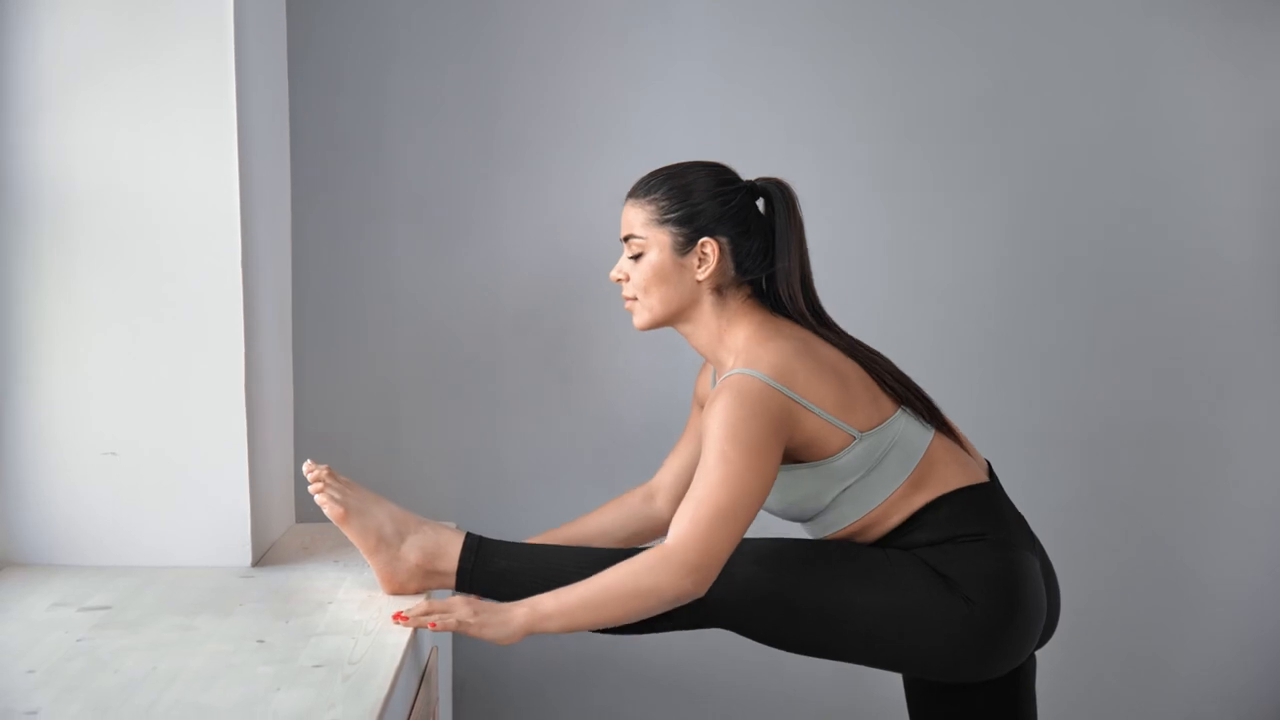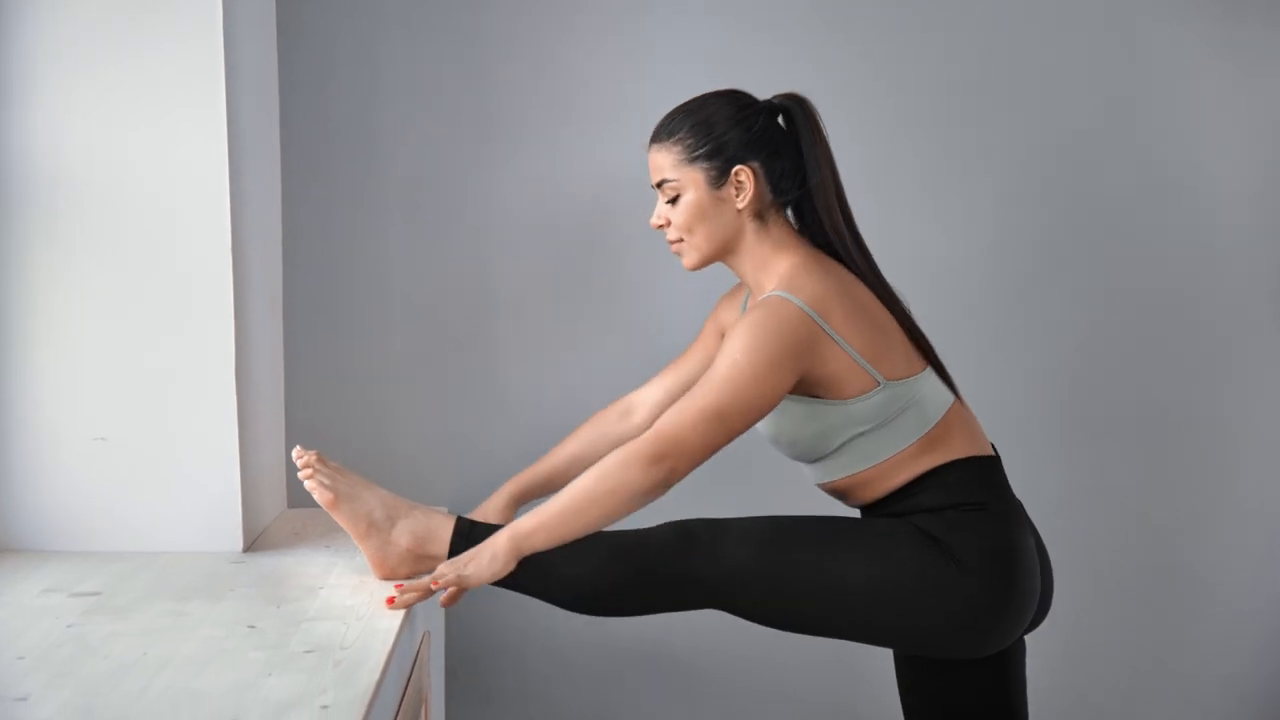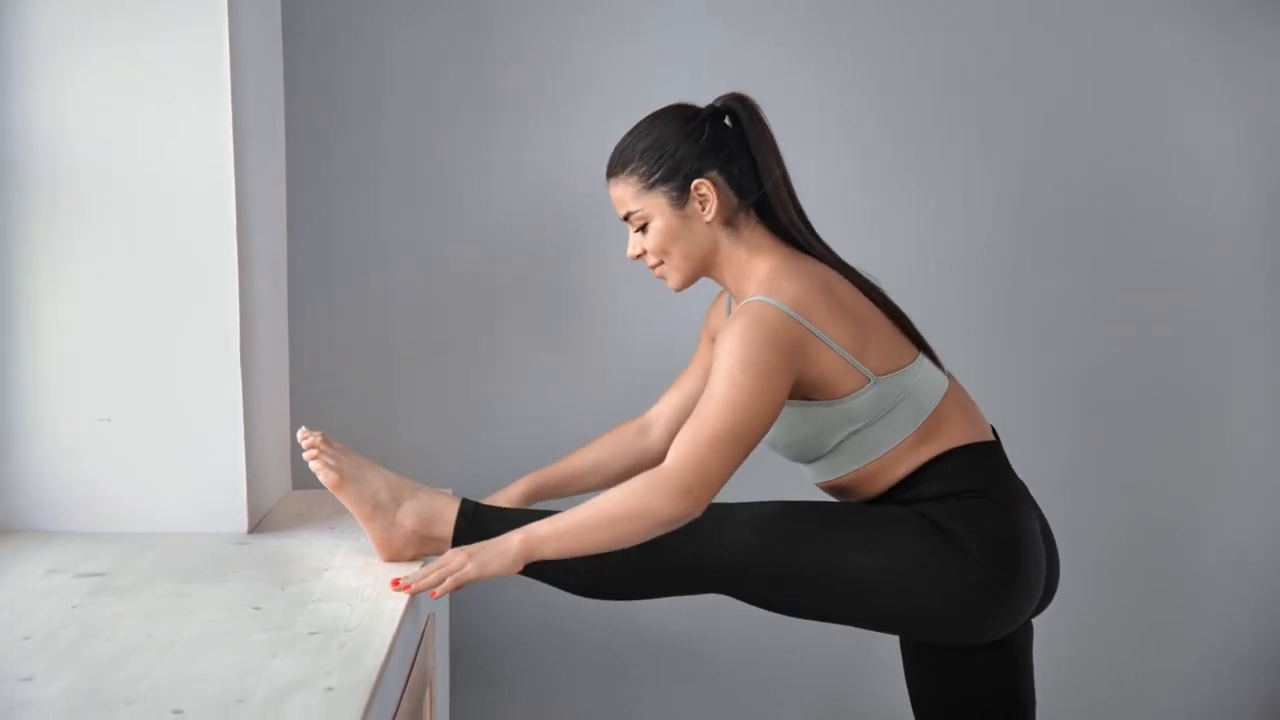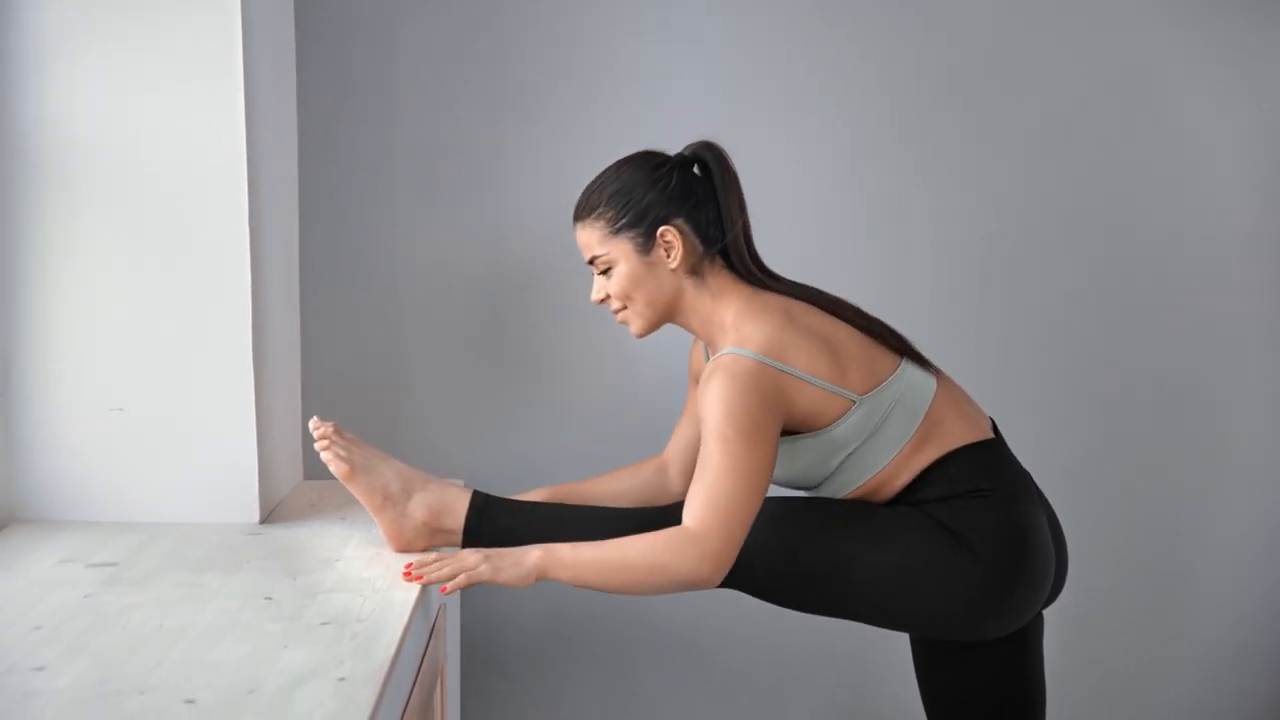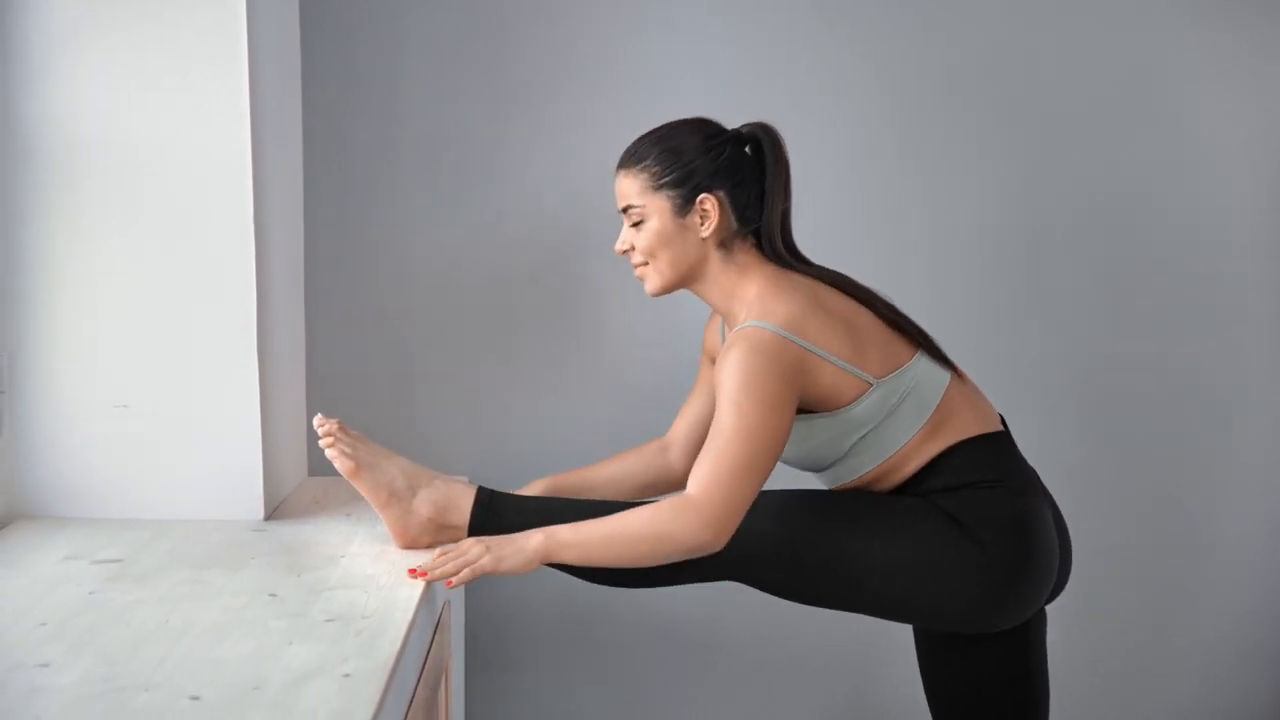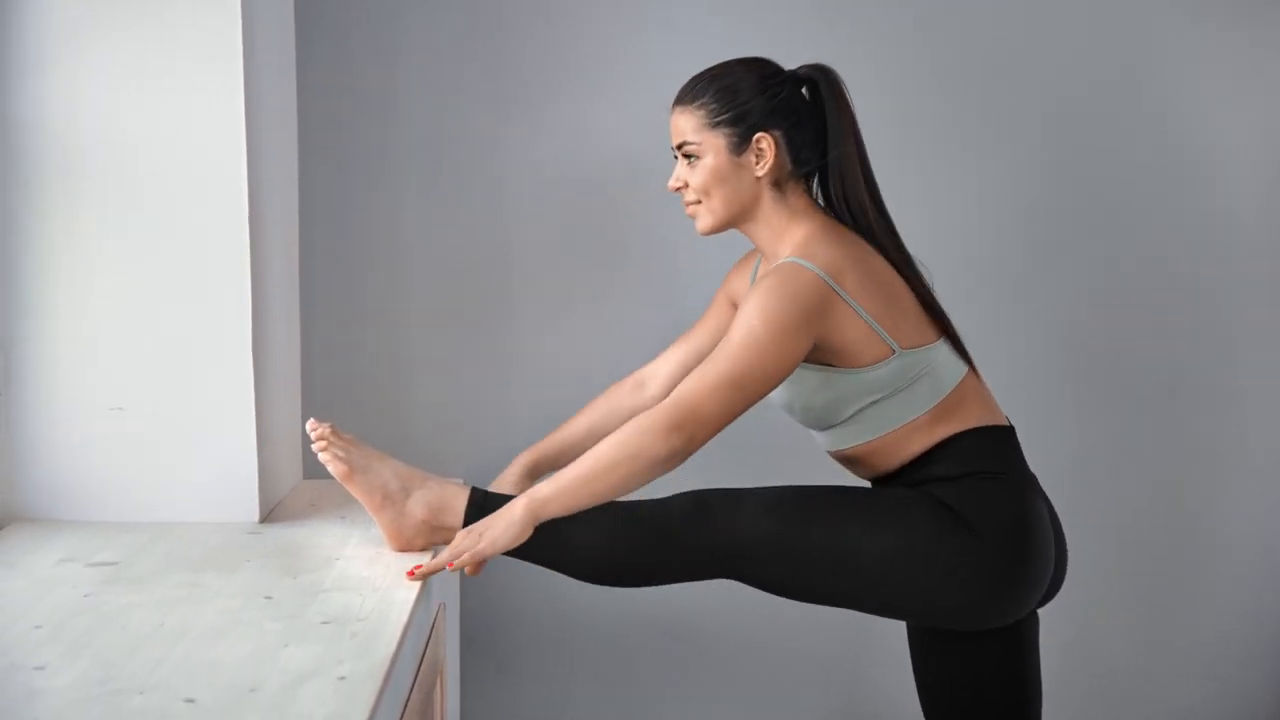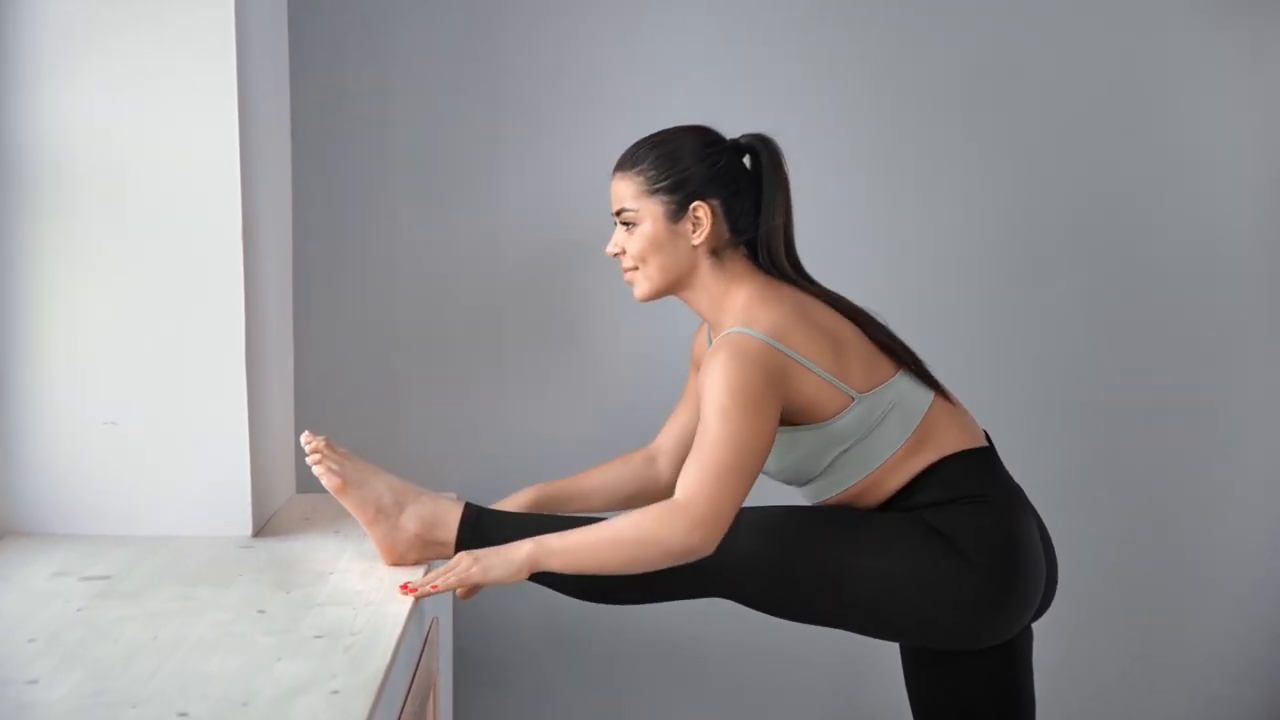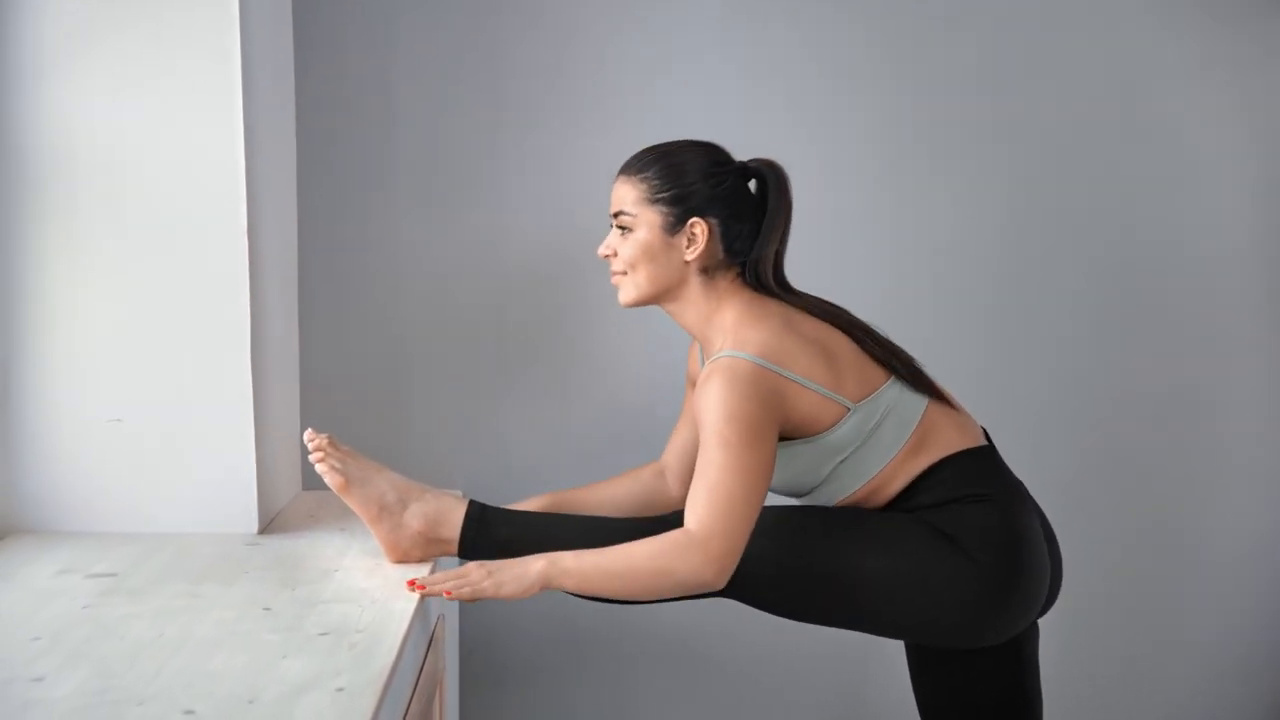
dt=0.5s
person 1, frame 1
left shoulder: (755, 384)
right shoulder: (736, 360)
left elbow: (682, 573)
right elbow: (660, 503)
left wrist: (516, 616)
right wrist: (520, 557)
left hip: (968, 589)
right hip: (981, 583)
left knee: (725, 584)
person 1, frame 2
left shoulder: (786, 313)
right shoulder: (759, 297)
left elbow: (655, 461)
right elbow: (638, 413)
left wrist: (504, 549)
right wrist: (509, 496)
left hip: (961, 560)
right hip: (964, 561)
left knee: (701, 561)
left ankle: (426, 540)
person 1, frame 3
left shoulder: (770, 318)
right shoulder: (747, 299)
left elbow: (678, 494)
right elbow: (654, 435)
left wrist: (514, 545)
right wrist: (521, 493)
left hip: (965, 546)
right hip: (977, 548)
left knee: (708, 549)
person 1, frame 4
left shoulder: (745, 364)
right shoulder: (731, 331)
left elbow: (702, 554)
right elbow: (674, 476)
left wrist: (532, 559)
right wrist: (532, 506)
left hip: (974, 547)
right hip: (988, 544)
left knee: (727, 539)
person 1, frame 5
left shoulder: (766, 335)
right shoulder: (739, 315)
left elbow: (702, 524)
right elbow: (673, 457)
left wrist: (534, 543)
right wrist: (539, 495)
left hip: (980, 537)
right hip: (985, 538)
left knee: (738, 539)
person 1, frame 6
left shoulder: (801, 279)
right shoulder: (767, 268)
left elbow: (675, 429)
right elbow: (653, 387)
left wrist: (526, 512)
right wrist: (527, 467)
left hip: (974, 530)
right hip: (973, 532)
left knee: (720, 532)
left ankle: (443, 513)
person 1, frame 7
left shoulder: (750, 345)
right shoulder: (734, 320)
left elbow: (691, 526)
right elbow: (662, 465)
left wrist: (523, 554)
right wrist: (524, 504)
left hip: (965, 553)
right hip: (975, 555)
person 1, frame 8
left shoulder: (743, 367)
right shoulder: (725, 333)
left elbow: (705, 559)
right elbow: (672, 480)
left wrist: (535, 568)
right wrist: (531, 515)
left hip: (970, 555)
right hip: (986, 555)
left knee: (713, 547)
left ankle: (445, 525)
